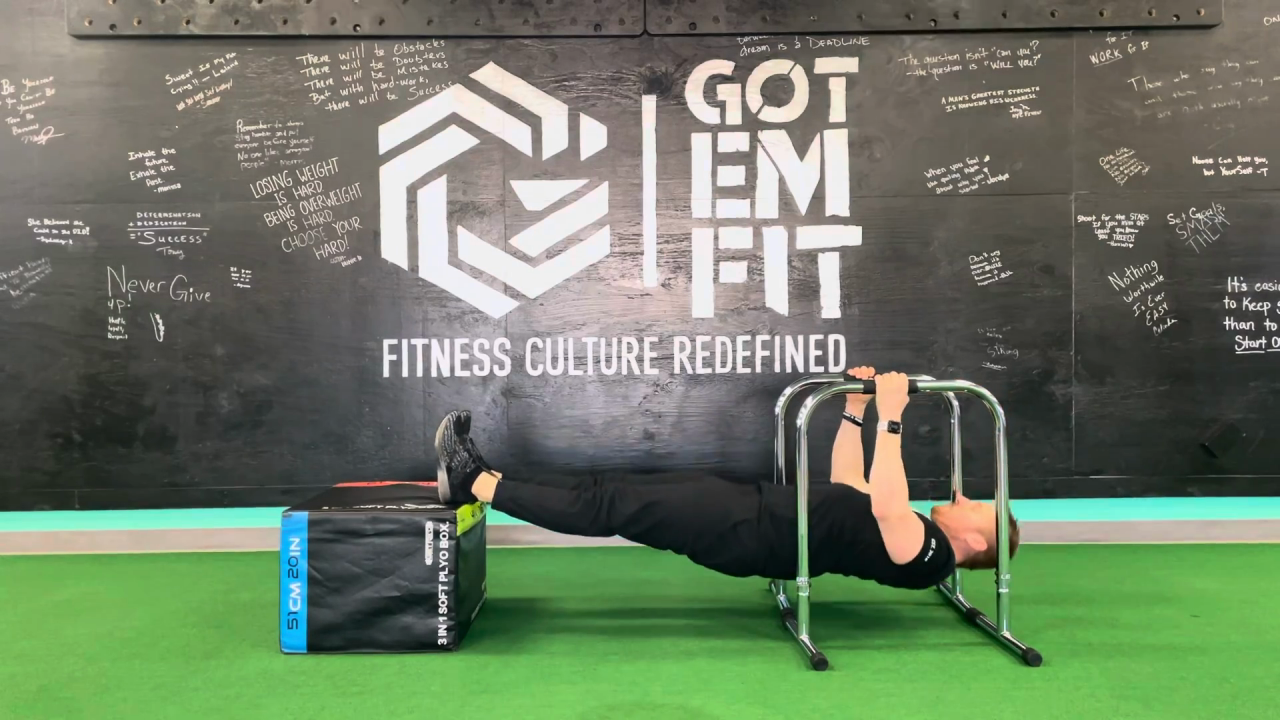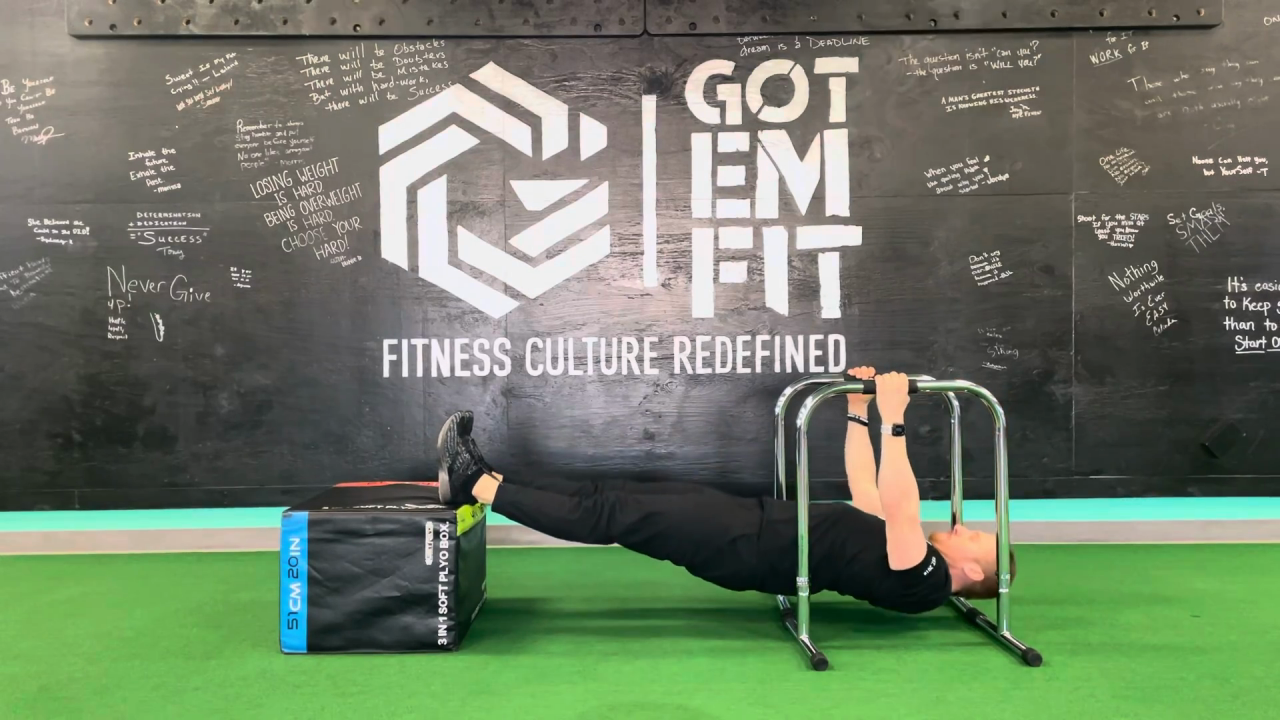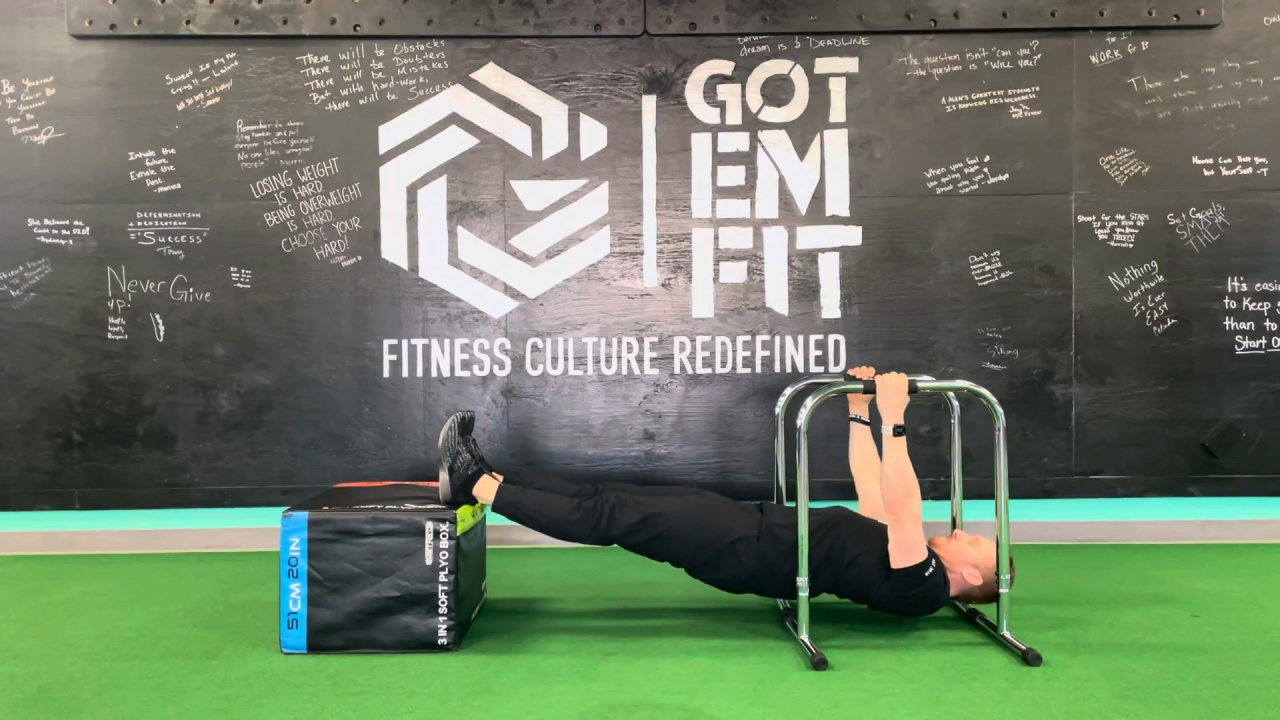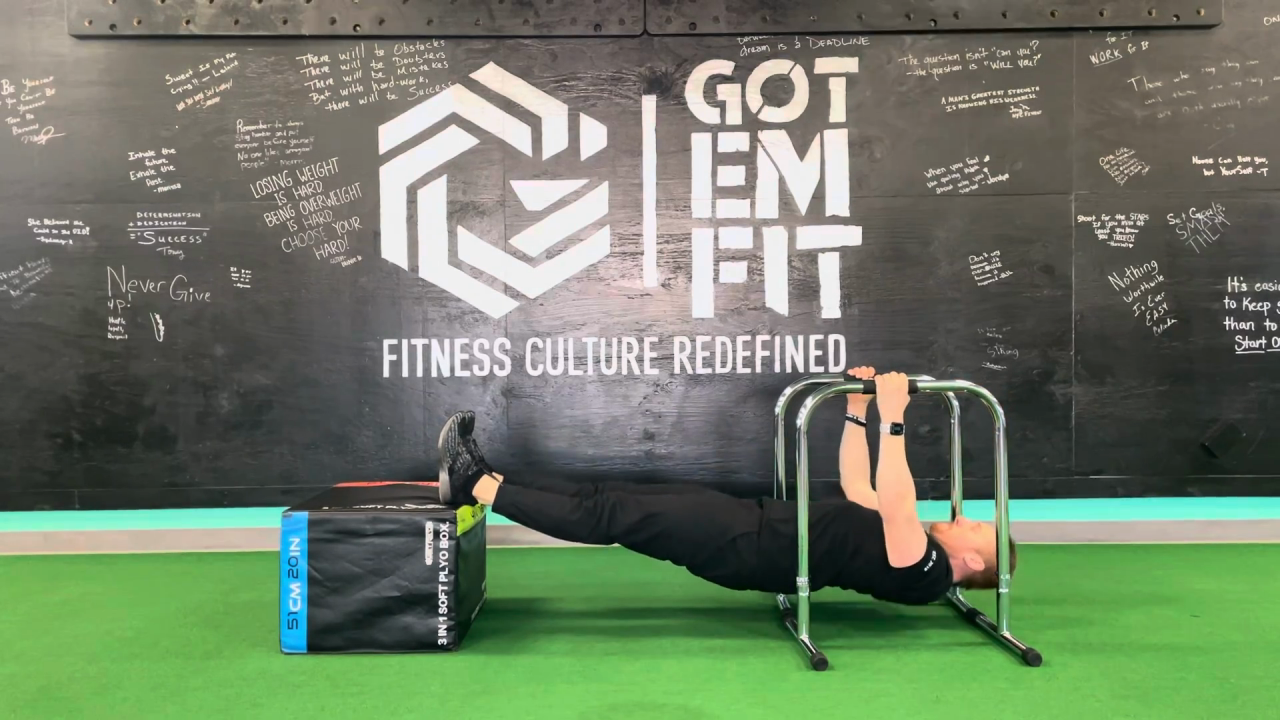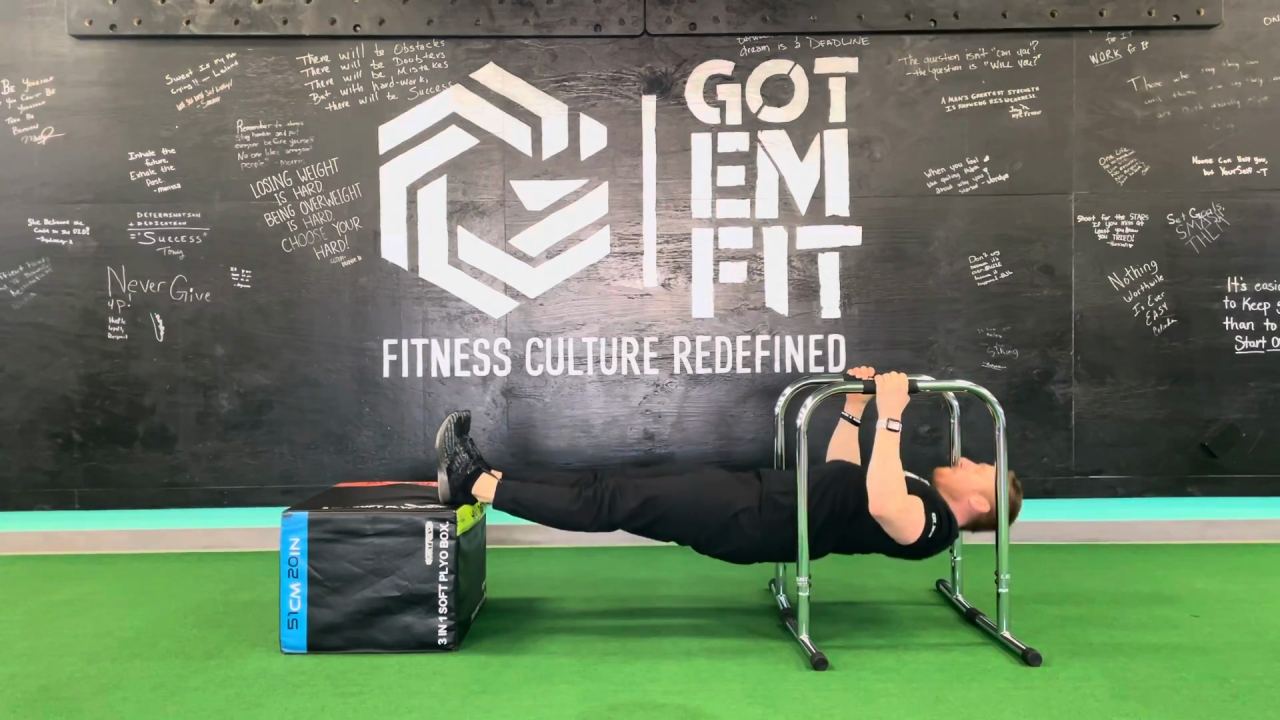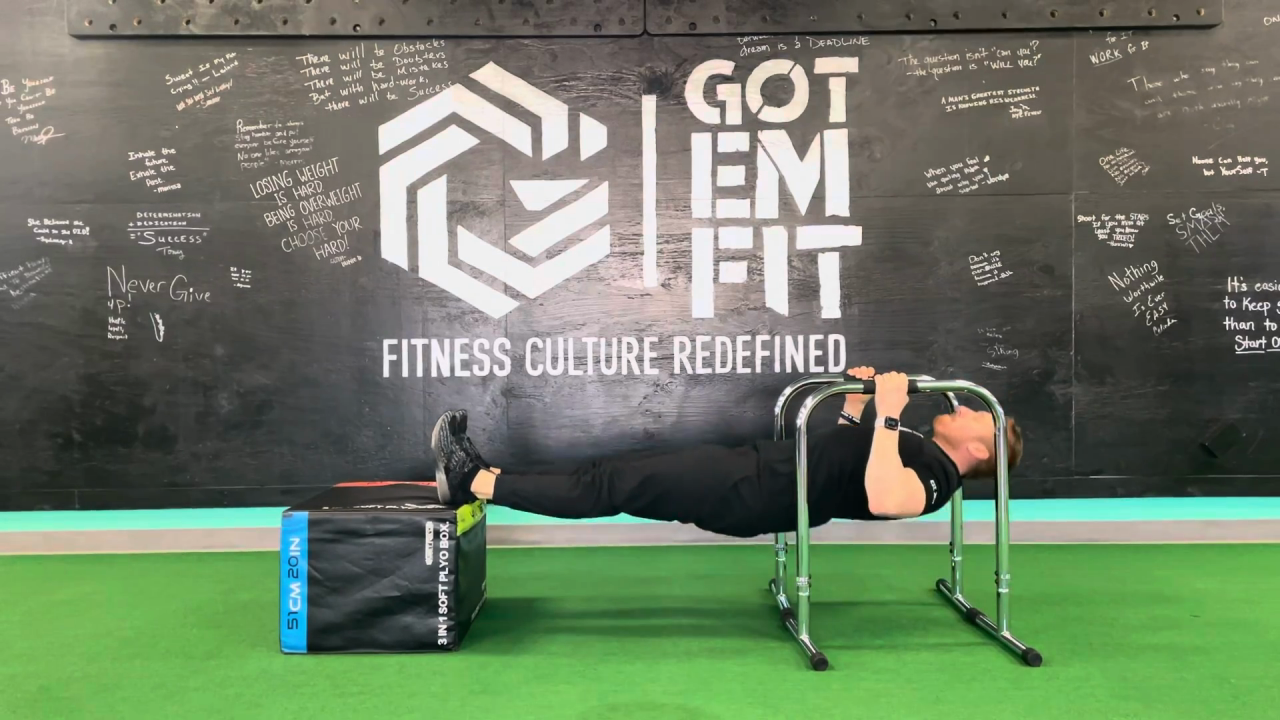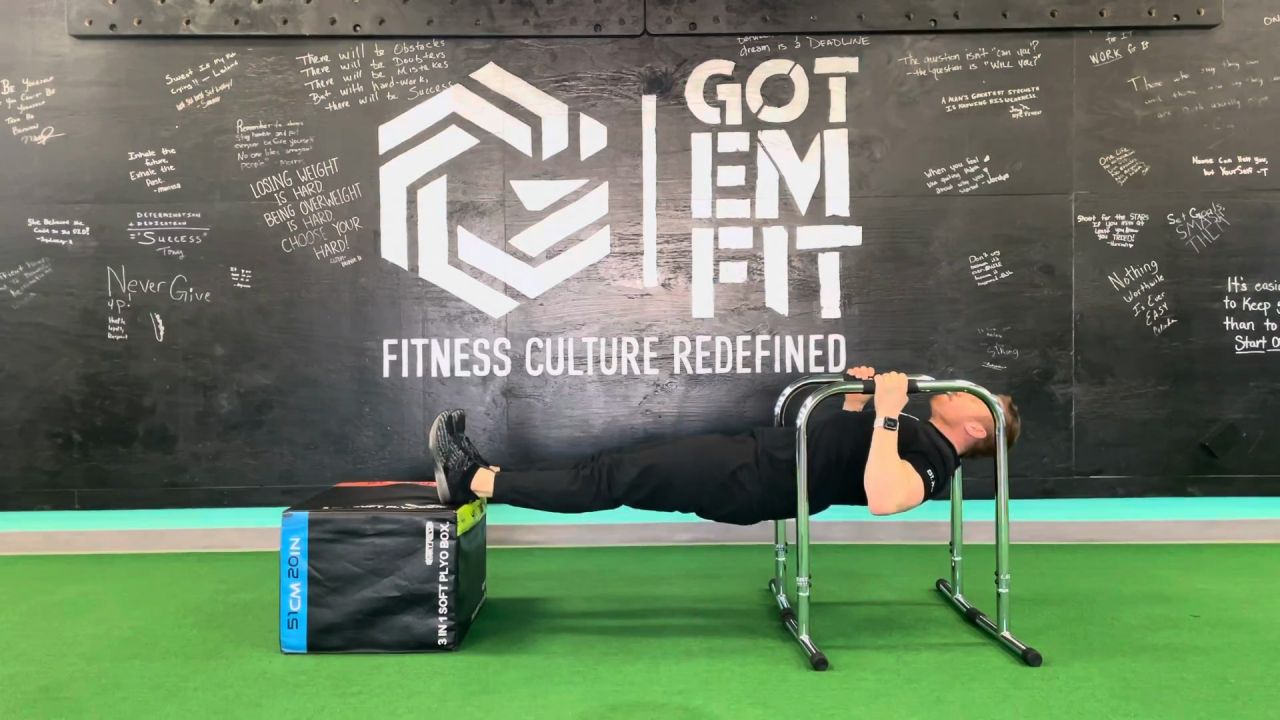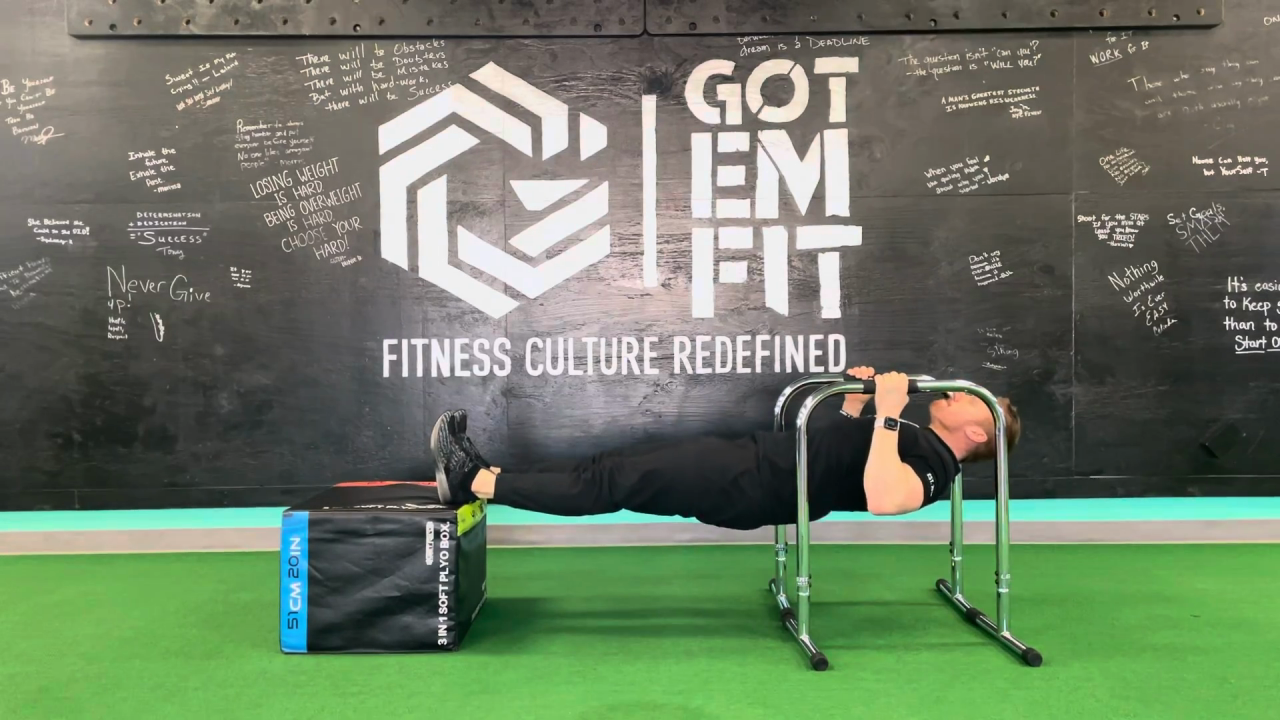
dt=0.3s
person 1, frame 1
left shoulder: (924, 555)
right shoulder: (920, 537)
left elbow: (884, 506)
right elbow: (845, 484)
left wrist: (891, 419)
right wrist: (856, 409)
left hip: (747, 532)
right hip: (753, 502)
left knee: (607, 510)
right knee: (610, 493)
left ankle: (475, 483)
right ankle: (480, 477)
person 1, frame 2
left shoulder: (921, 583)
right shoulder: (914, 558)
left elbow: (901, 509)
right elbow: (865, 486)
left wrist: (893, 420)
right wrist: (859, 412)
left hip: (747, 547)
right hip: (751, 520)
left knee: (606, 517)
right knee: (610, 497)
left ankle: (475, 483)
right ankle: (481, 478)
person 1, frame 3
left shoulder: (918, 586)
right shoulder: (907, 558)
left elbow: (903, 505)
right elbow: (872, 488)
left wrist: (893, 419)
right wrist: (859, 412)
left hip: (744, 550)
right hip: (750, 522)
left knee: (606, 519)
right knee: (610, 501)
left ankle: (477, 484)
right ankle: (480, 478)
person 1, frame 4
left shoulder: (922, 570)
right shoulder: (918, 550)
left elbow: (894, 505)
right elbow: (857, 490)
left wrist: (893, 419)
right wrist: (858, 410)
left hip: (747, 546)
right hip: (751, 519)
left knee: (606, 517)
right knee: (610, 498)
left ankle: (475, 485)
right ankle: (482, 477)
person 1, frame 5
left shoulder: (928, 525)
right shoulder: (922, 499)
left elbow: (880, 503)
right elbow: (839, 472)
left wrist: (890, 418)
right wrist: (854, 407)
left hip: (749, 520)
right hip: (750, 493)
left knee: (606, 505)
right knee: (609, 486)
left ankle: (477, 484)
right ankle: (480, 475)
person 1, frame 6
left shoulder: (932, 478)
right shoulder: (919, 456)
left elbow: (881, 500)
left wrist: (888, 414)
right wrist: (855, 403)
left hip: (750, 493)
right hip: (750, 468)
left knee: (608, 490)
right knee: (610, 474)
left ankle: (475, 482)
right ankle: (481, 474)
person 1, frame 7
left shoulder: (929, 462)
right shoulder: (918, 440)
left elbow: (882, 498)
left wrist: (886, 414)
right wrist: (859, 400)
left hip: (748, 480)
right hip: (748, 454)
left knee: (608, 482)
right knee: (608, 469)
left ankle: (475, 480)
right ankle: (479, 475)
person 1, frame 8
left shoulder: (930, 469)
right shoulder: (917, 448)
left elbow: (879, 497)
left wrist: (887, 413)
right wrist: (856, 400)
left hip: (749, 486)
right hip: (751, 459)
left knee: (607, 486)
right knee: (609, 468)
left ankle: (474, 481)
right ankle: (480, 473)
